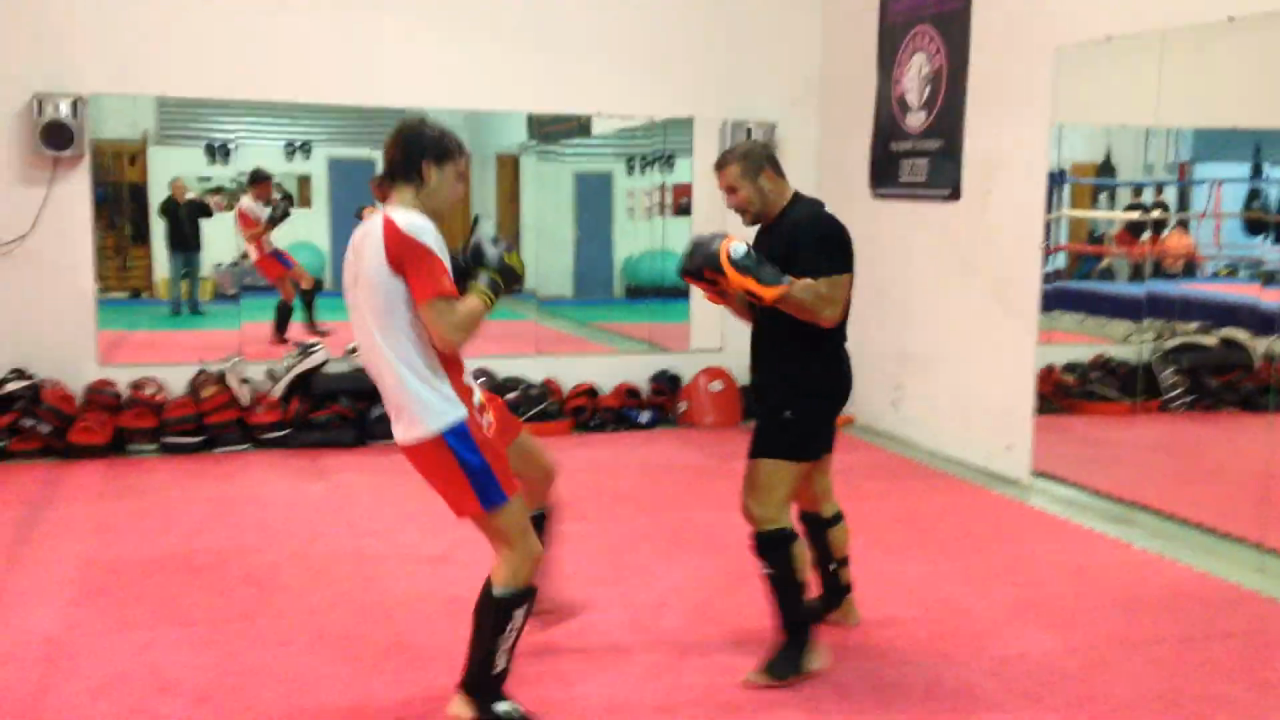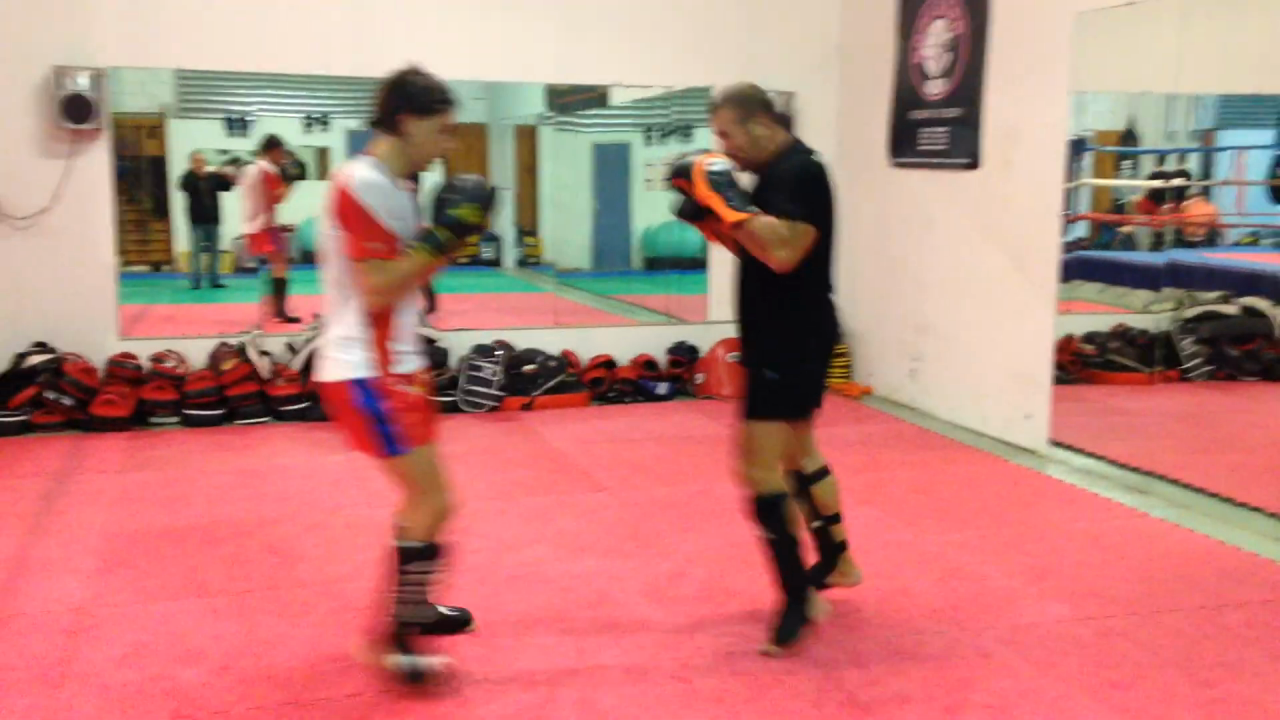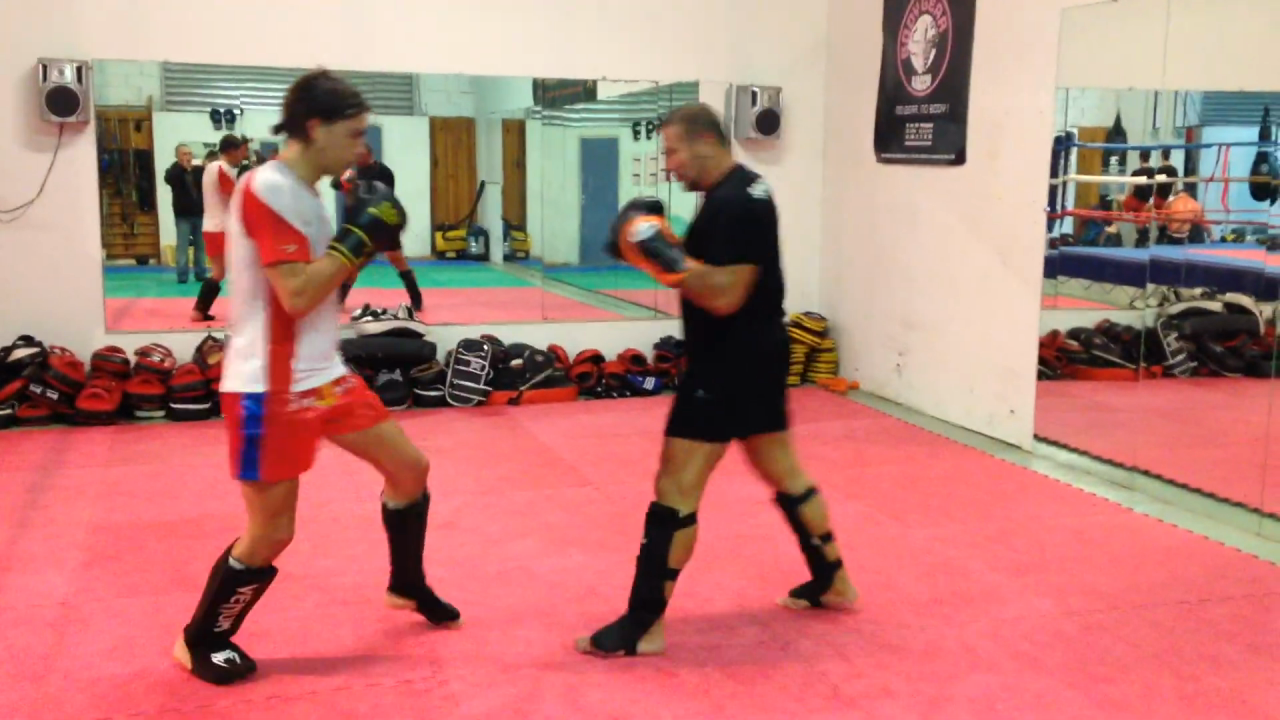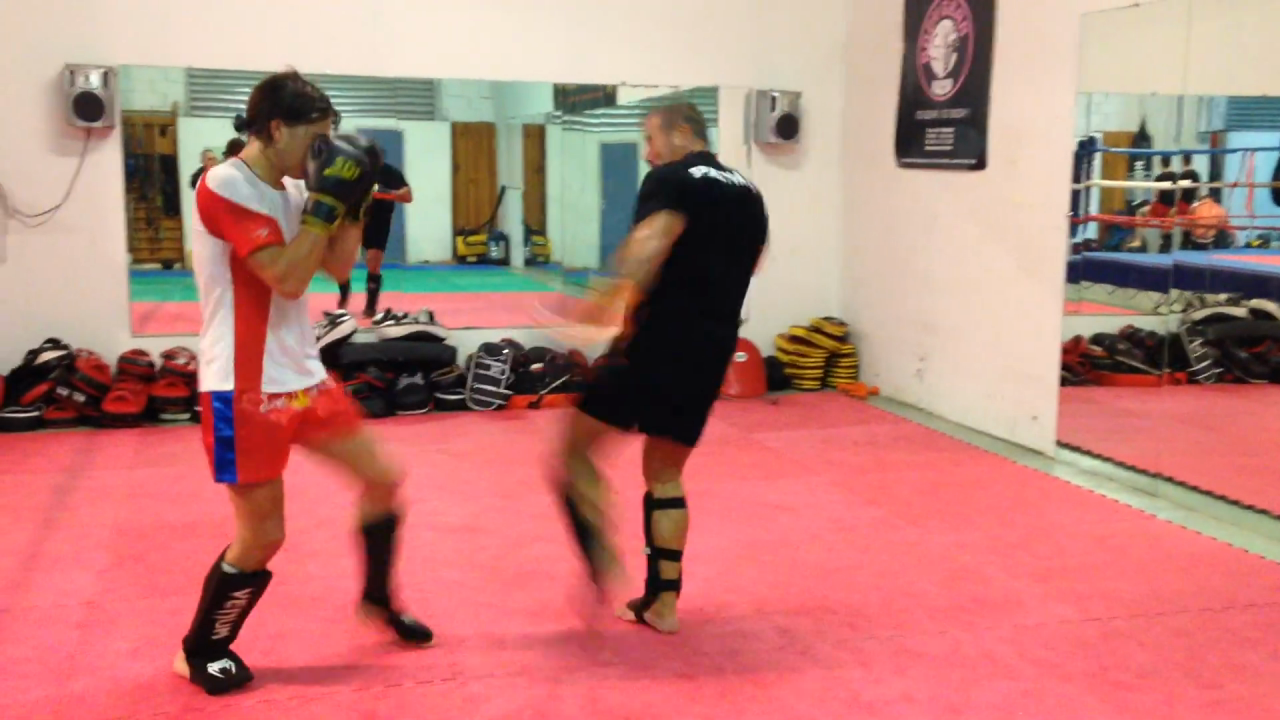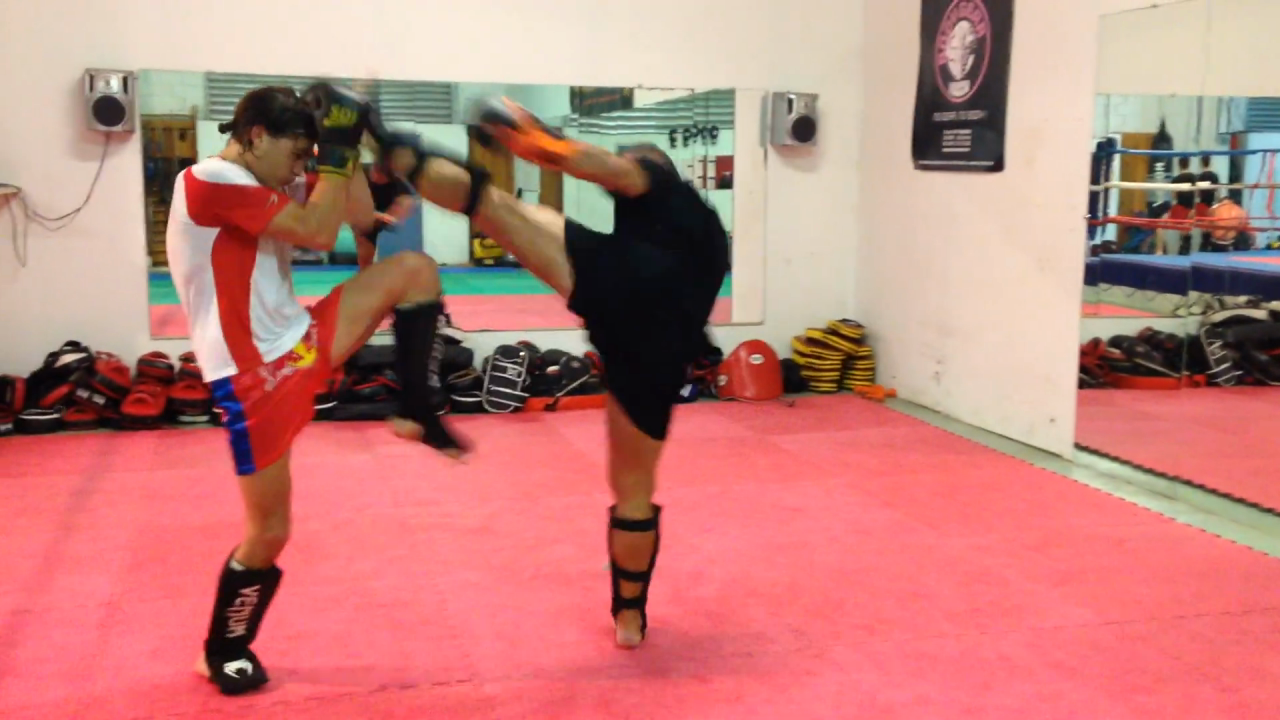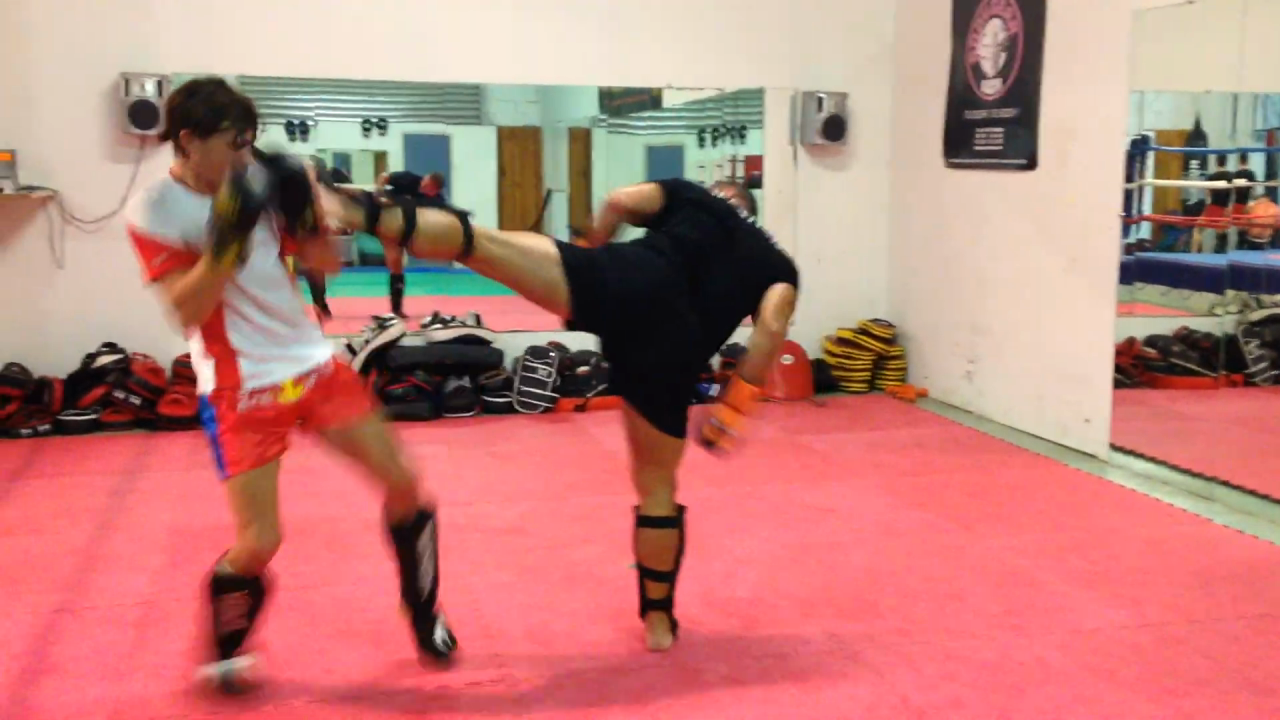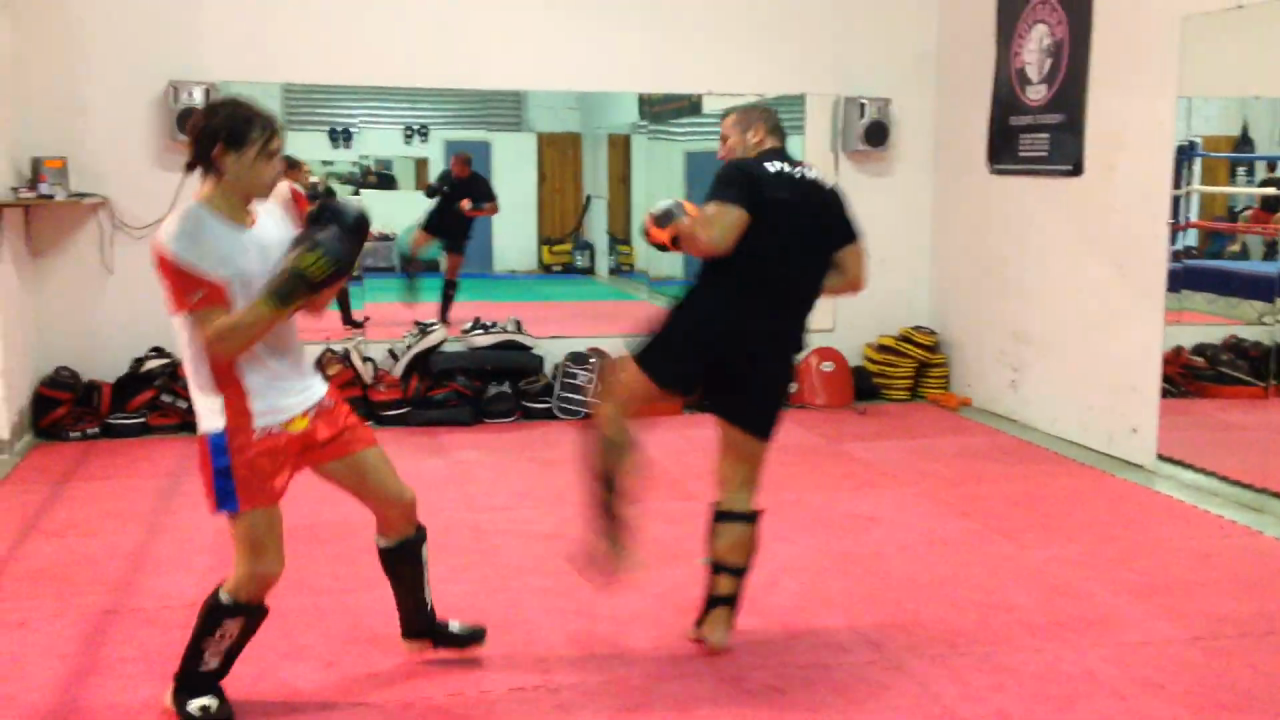
dt=0.3s
person 1, frame 1
left shoulder: (372, 233)
right shoulder: (410, 230)
right elbow: (450, 332)
left wrist: (471, 278)
right wrist: (492, 281)
left hip: (447, 406)
right hip: (442, 420)
left knee: (540, 474)
right knee: (522, 552)
left ankle: (524, 600)
person 1, frame 2
left shoulder: (393, 185)
right shoulder: (363, 185)
right elbow: (378, 289)
left wrist: (448, 228)
right wrist: (441, 235)
left hip: (393, 364)
right hip: (365, 373)
left knee: (420, 493)
right knee: (433, 503)
left ankle: (414, 608)
right ankle: (398, 639)
person 1, frame 3
left shoulder: (306, 192)
right shoulder: (265, 192)
right elbow: (298, 297)
left wrist: (366, 239)
right wrist: (355, 234)
left hip: (324, 375)
right hip: (269, 389)
left knee: (410, 468)
right knee: (270, 534)
left ankle: (408, 587)
right ankle: (201, 639)
person 1, frame 4
left shoulder: (289, 189)
right shoulder: (223, 187)
left elbow: (340, 268)
right elbow: (287, 278)
left wrist: (349, 198)
right wrist: (328, 199)
left hip: (303, 378)
right hip: (245, 392)
left knee: (382, 480)
right knee: (262, 537)
left ankle: (379, 599)
right ankle: (200, 649)
person 1, frame 5
left shoulder: (254, 182)
right shoulder: (207, 181)
left elbow: (355, 215)
right elbow: (317, 233)
left wrist: (343, 141)
right wrist: (336, 147)
left hip: (300, 339)
right hip: (252, 374)
left knee: (416, 269)
right knee: (268, 531)
left ankle: (419, 410)
right ankle: (222, 650)
person 1, frame 6
left shoulder: (254, 180)
right shoulder: (153, 211)
left elbow: (326, 263)
right elbow: (191, 309)
left wrist: (306, 206)
right wrist: (224, 238)
left hip: (314, 366)
right hip: (241, 390)
left knee: (403, 482)
right knee: (258, 543)
left ankle: (422, 612)
right ankle: (223, 649)
person 1, frame 7
left shoulder: (276, 218)
right shoulder: (181, 241)
right elbow: (228, 340)
left wrist: (322, 269)
right wrist: (298, 278)
left hip: (309, 401)
right hip: (242, 424)
left knee: (398, 503)
right knee: (259, 570)
left ankle: (419, 621)
person 2, frame 1
left shoulder: (815, 227)
right shoulder: (772, 229)
left elbow: (826, 310)
left wrist: (758, 276)
right wrist: (726, 286)
left hip: (807, 386)
right hip: (790, 384)
left knee: (764, 506)
right knee: (813, 497)
left ankle: (801, 646)
right ankle: (837, 600)
person 2, frame 2
left shoulder: (799, 173)
right shoulder: (776, 172)
left elbow: (782, 253)
left wrist: (728, 200)
right wrist: (714, 220)
left hip: (792, 339)
right hip: (782, 335)
left knee: (760, 468)
right knee: (796, 452)
left ankle: (801, 599)
right ankle: (835, 558)
person 2, frame 3
left shoulder: (736, 206)
right shoulder: (734, 196)
left elbow: (724, 297)
left wrist: (662, 257)
right wrist: (664, 249)
left hip: (728, 365)
right hip: (760, 356)
left knee: (676, 487)
right knee: (783, 472)
left ankle: (643, 624)
right ankle: (833, 579)
person 2, frame 4
left shoulder: (671, 181)
right shoulder: (749, 196)
left elbow: (652, 242)
left wrist: (613, 301)
left hip: (662, 348)
right hip: (711, 352)
left knee: (575, 451)
right knee: (664, 476)
left ankle: (600, 567)
right ankle: (663, 600)
person 2, frame 5
left shoulder: (658, 184)
right shoulder: (712, 230)
left elbow: (604, 167)
left wrist: (538, 139)
left hip: (625, 279)
right hip: (667, 344)
left knee: (492, 201)
right knee: (634, 487)
right ankle: (630, 616)
person 2, frame 6
left shoulder: (695, 200)
right shoulder: (776, 261)
left elbow: (619, 203)
right elbow: (772, 325)
left wrist: (594, 250)
right wrist: (737, 397)
right hip: (672, 354)
left knee: (473, 239)
right knee: (658, 490)
left ankle: (359, 212)
right ankle: (657, 620)
person 2, frame 7
left shoulder: (735, 174)
right shoulder: (826, 196)
left elbow: (714, 239)
right elbow: (852, 278)
left wrist: (676, 226)
left hip: (708, 321)
right hip: (771, 348)
left knee: (615, 394)
right knee: (738, 487)
left ankle: (614, 534)
right ankle: (720, 614)
